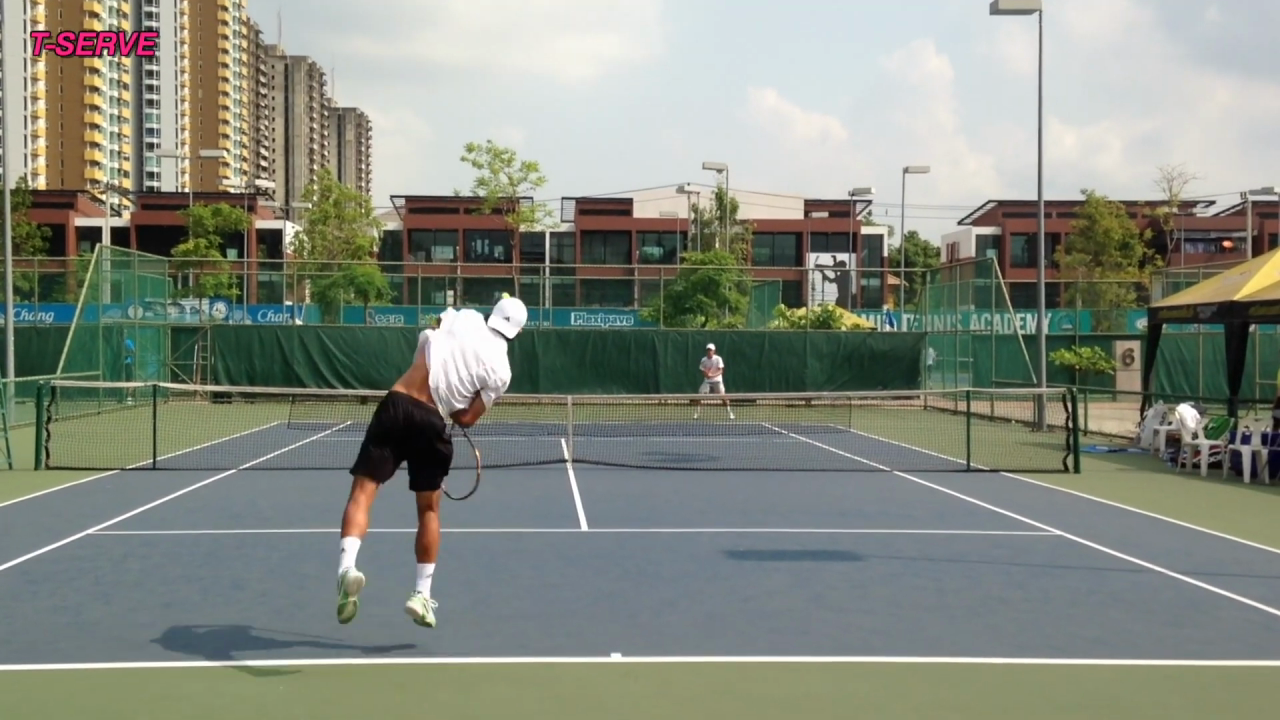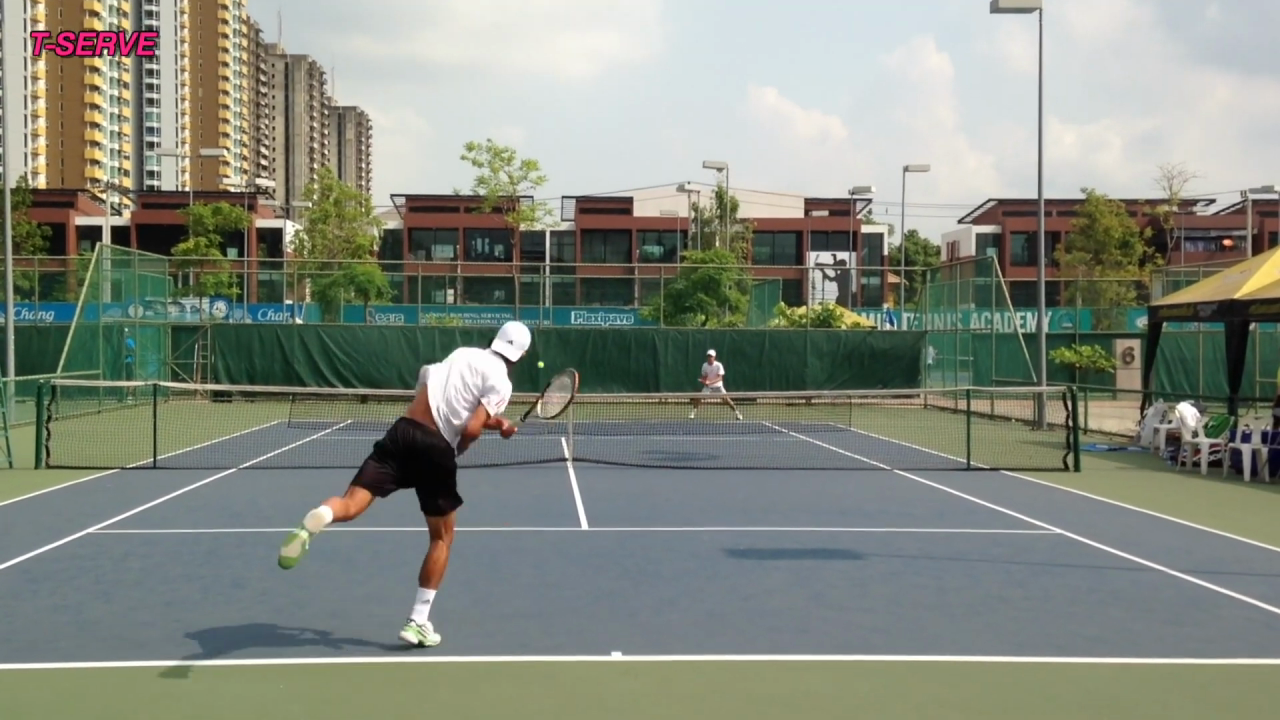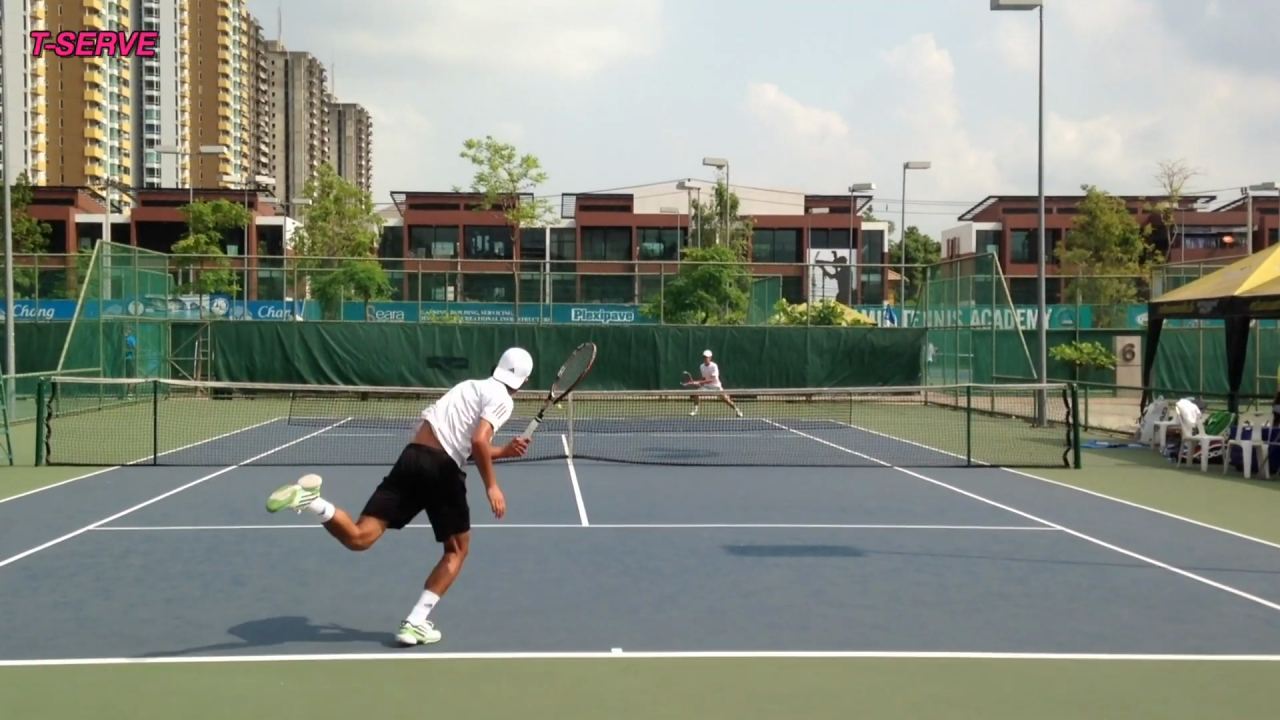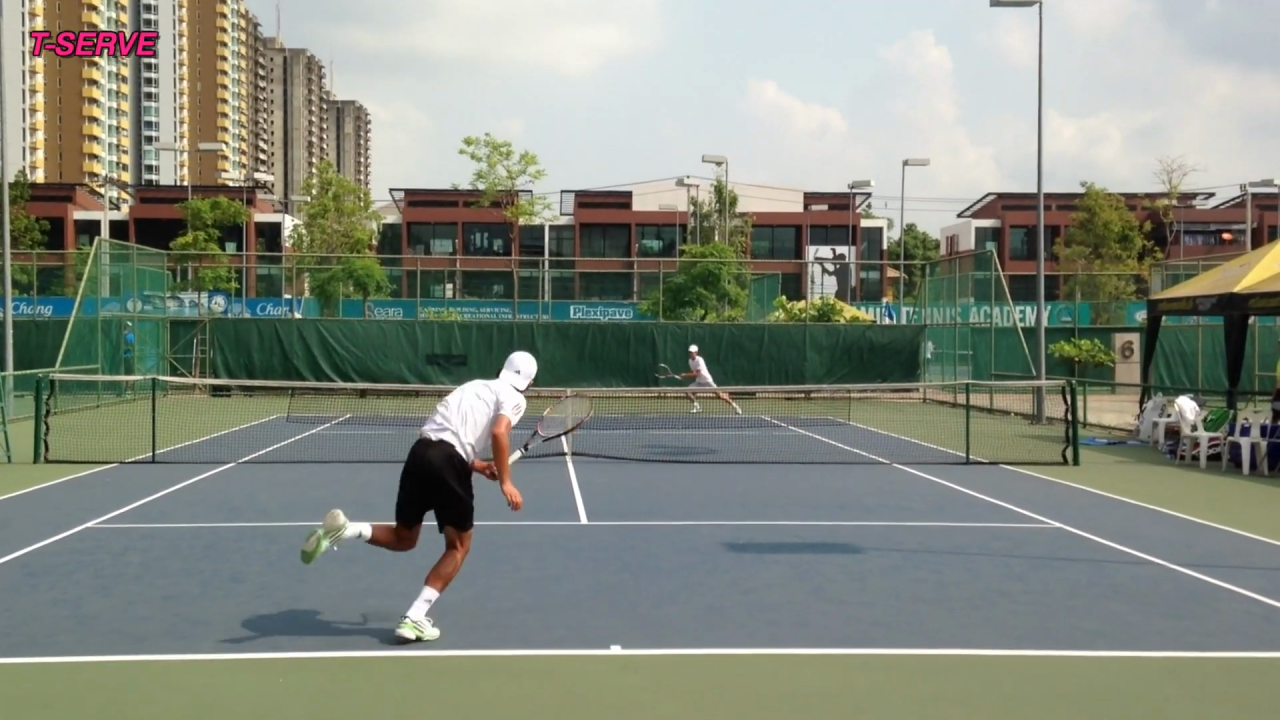
dt=0.1s
person 1, frame 1
left shoulder: (464, 319)
right shoulder: (500, 369)
left elbow: (432, 333)
right elbow: (465, 419)
left hip: (395, 407)
right hip: (430, 424)
left knee: (362, 494)
right knee: (428, 511)
left ankle: (348, 569)
right ankle: (421, 596)
person 1, frame 2
left shoulder: (467, 355)
right shoulder: (501, 381)
right elbow: (472, 429)
left wrist: (495, 424)
right wrist: (459, 448)
left hip: (404, 432)
right hip: (433, 450)
left knee: (350, 503)
right knee: (442, 536)
left ankle: (316, 520)
right ankle: (418, 623)
person 1, frame 3
left shoulder: (470, 386)
right shoulder: (502, 398)
right elbow: (479, 440)
left wrist: (503, 451)
right wrist: (491, 486)
left hip: (412, 458)
right hip: (441, 468)
left knee: (358, 538)
right knee: (456, 550)
left ankle: (310, 500)
right ankle: (416, 624)
person 1, frame 4
left shoulder: (474, 386)
right shoulder: (514, 397)
right elbow: (499, 433)
left wrist: (476, 465)
right wrist: (506, 481)
left hip: (420, 452)
right hip: (448, 460)
left knee: (402, 540)
right knee: (458, 546)
left ankle: (342, 527)
right ankle: (414, 619)
